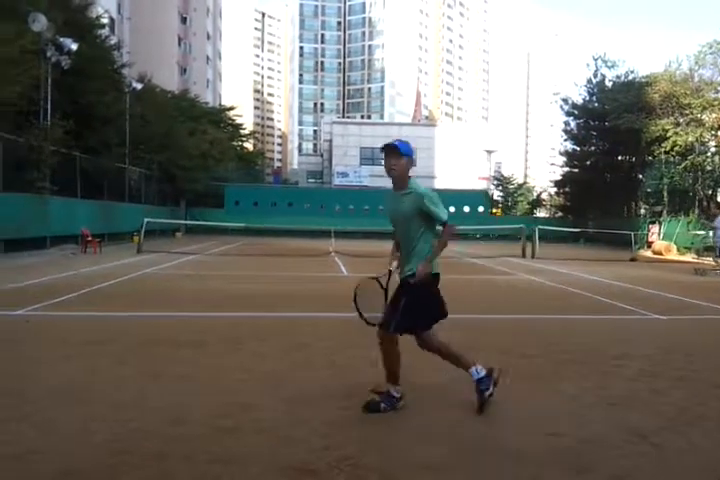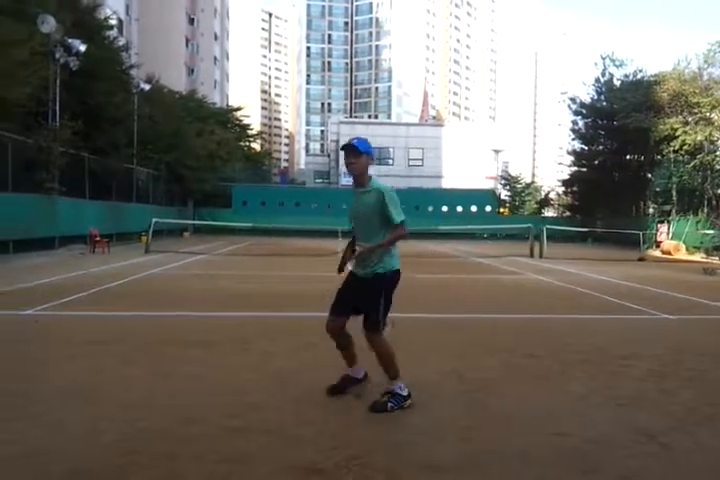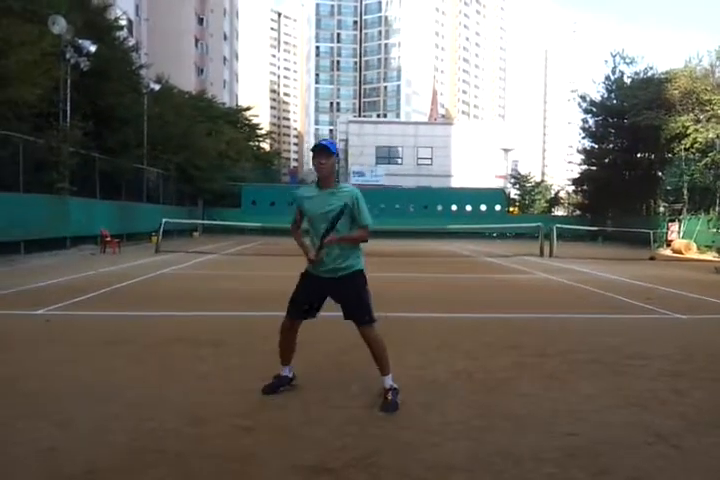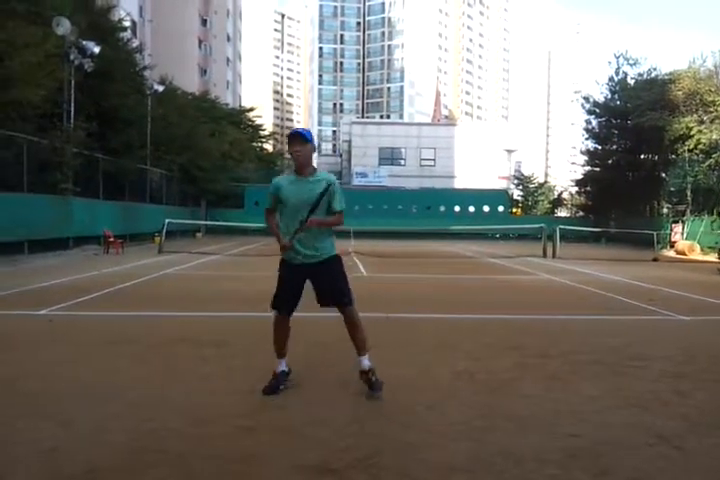
dt=0.2s
person 1, frame 1
left shoulder: (422, 194)
right shoulder: (393, 197)
left elbow: (448, 228)
left wrist: (428, 262)
right wrist: (395, 251)
left hip: (420, 275)
right hip: (410, 273)
left knee: (387, 334)
right knee: (425, 338)
left ankle: (393, 393)
right ankle: (479, 374)
person 1, frame 2
left shoulder: (383, 191)
right shoulder: (353, 193)
left elbow: (401, 231)
left wrist: (370, 249)
right wrist: (353, 245)
left hip: (382, 272)
right hip: (360, 271)
left knee: (373, 333)
right knee: (333, 325)
left ankle: (399, 391)
right ankle: (355, 372)
person 1, frame 3
left shoulder: (352, 194)
right shoulder: (303, 195)
left elbow: (364, 234)
right elbow: (296, 228)
left wrist: (338, 238)
right wrist: (306, 250)
left hip: (348, 271)
right hip: (316, 271)
left knee: (367, 329)
right knee: (290, 323)
left ankle: (389, 386)
right ankle: (286, 374)
person 1, frame 4
left shoulder: (328, 181)
right shoulder: (279, 183)
left elbow: (339, 218)
right elbow: (270, 215)
left wrist: (318, 221)
right wrist: (279, 238)
left hip: (325, 256)
right hip: (292, 259)
left knee: (348, 310)
right knee: (282, 316)
left ankle: (366, 368)
right ankle: (282, 370)
